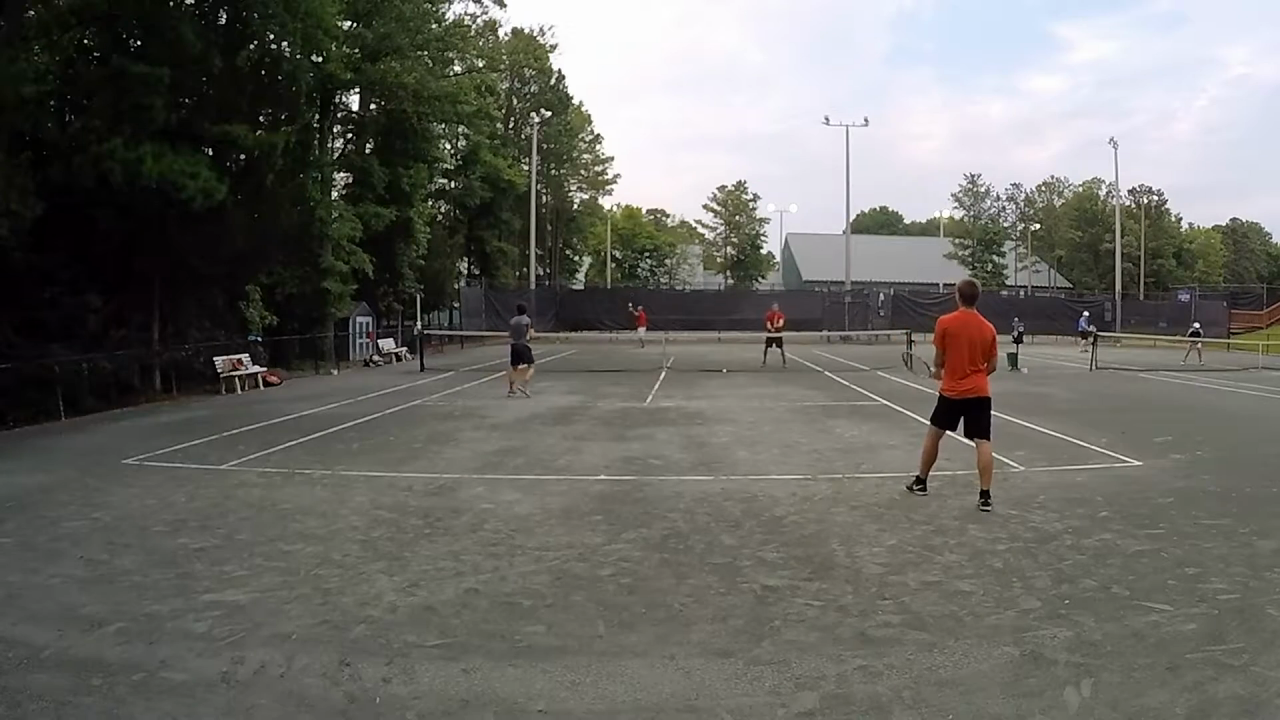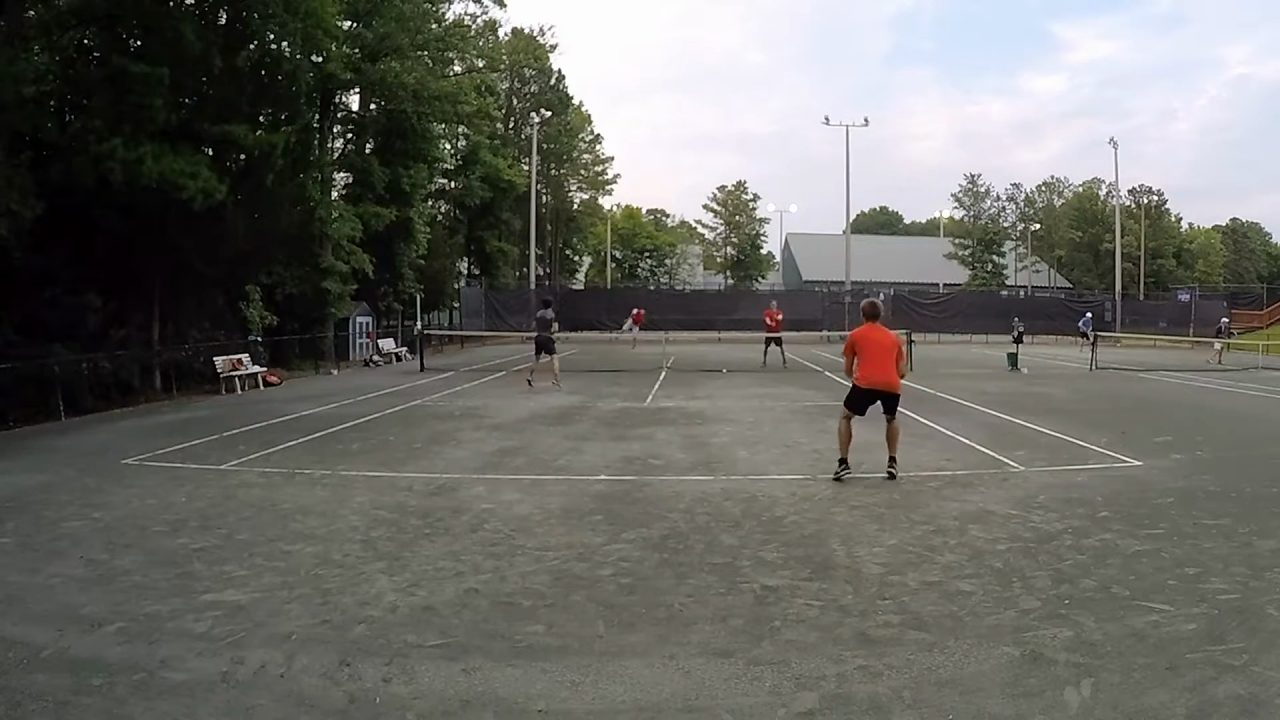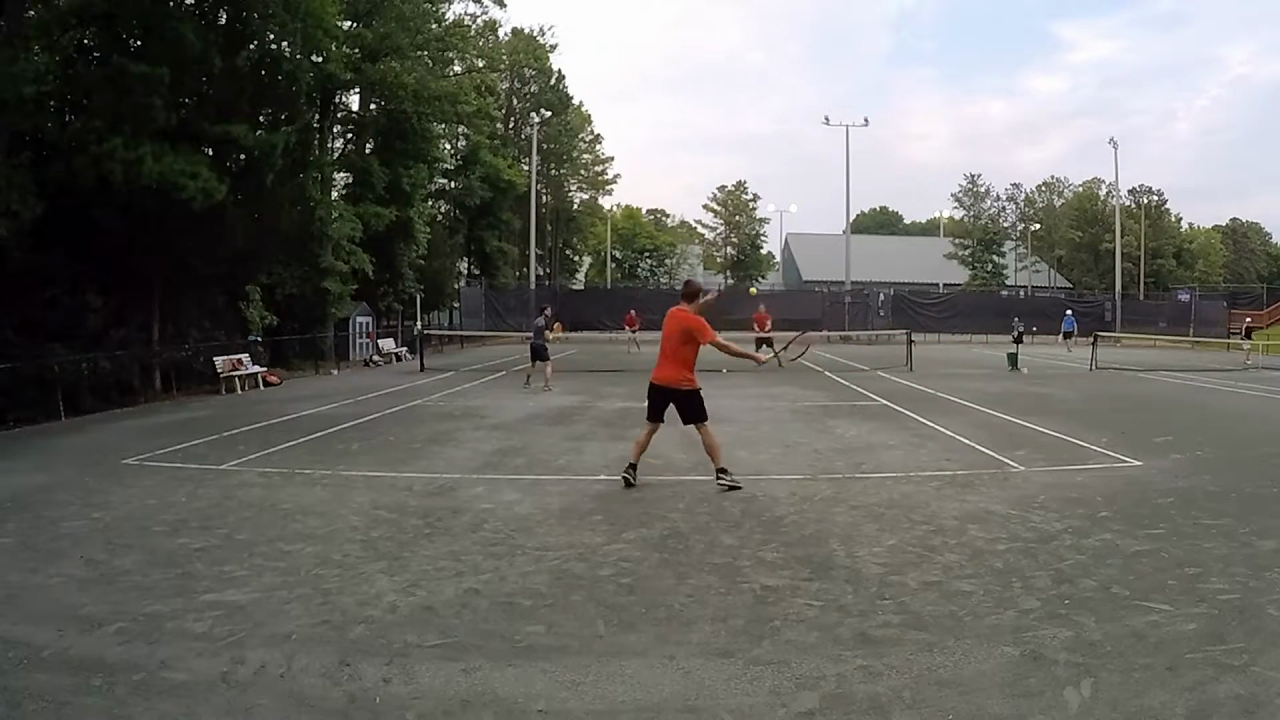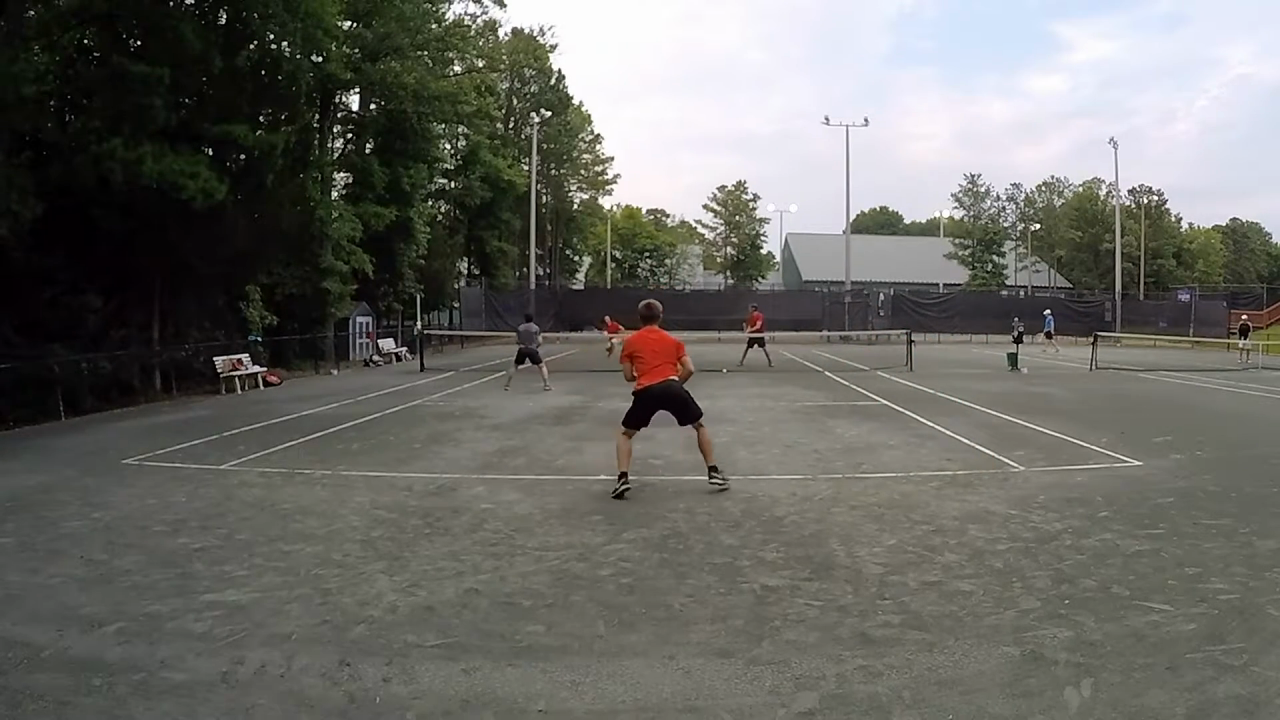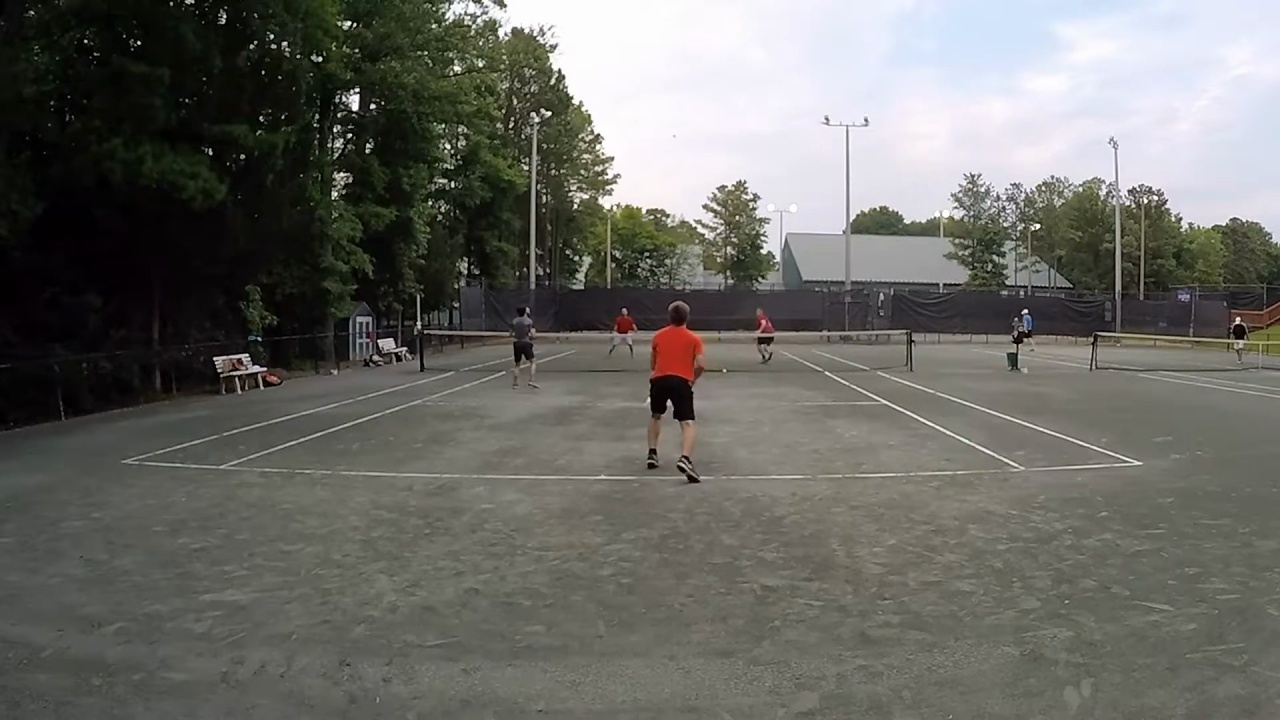
dt=1s
person 1, frame 1
left shoulder: (945, 322)
right shoulder: (988, 328)
left elbow: (939, 360)
right elbow: (992, 366)
left wrist: (937, 373)
left hip: (952, 392)
right hip: (980, 393)
left knee: (933, 435)
right knee: (983, 443)
left ankle: (920, 482)
right ankle: (985, 495)
person 1, frame 2
left shoulder: (856, 336)
right shoulder: (894, 338)
left elbow: (848, 371)
right elbow: (902, 372)
left wrist: (852, 376)
left hip: (866, 385)
right hip: (892, 386)
left knee: (845, 418)
right knee: (891, 420)
left ankle: (843, 464)
right ankle: (892, 463)
person 1, frame 3
left shoulder: (672, 313)
right shoulder: (696, 322)
right elbow: (723, 346)
left wrist: (705, 300)
right wrist: (754, 356)
left hip: (658, 381)
right hip: (683, 384)
left knee: (651, 427)
right knee: (703, 428)
left ankle: (630, 469)
right ankle: (722, 473)
person 1, frame 4
left shoulder: (630, 341)
right shoulder: (673, 340)
left elbow: (628, 375)
right elbow: (690, 369)
left hip: (645, 393)
right hip: (672, 388)
left knee: (625, 434)
right knee: (700, 427)
left ankle: (623, 479)
right ankle: (714, 473)
person 1, frame 5
left shoulder: (658, 335)
right shoulder: (693, 338)
right elbow: (701, 365)
right wrist: (692, 379)
left hip: (658, 381)
right hip: (680, 382)
left knee: (656, 416)
right knee: (688, 424)
left ankle: (652, 454)
right ankle: (685, 459)
